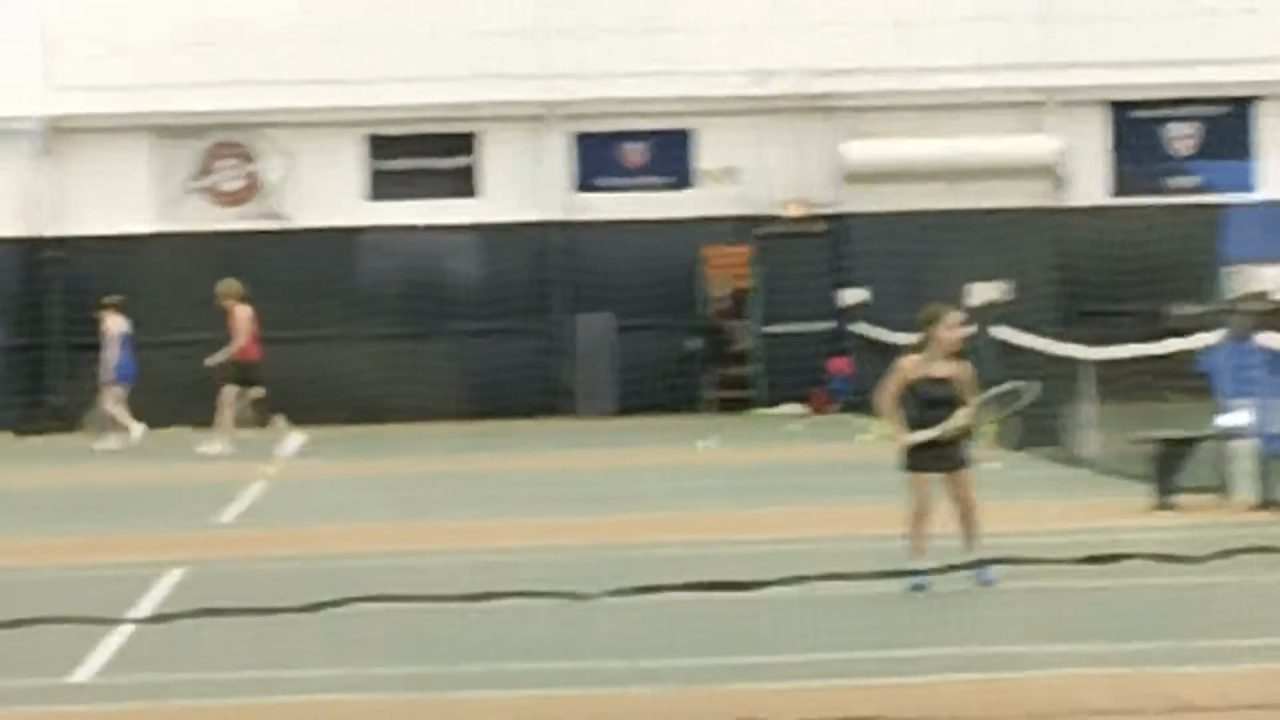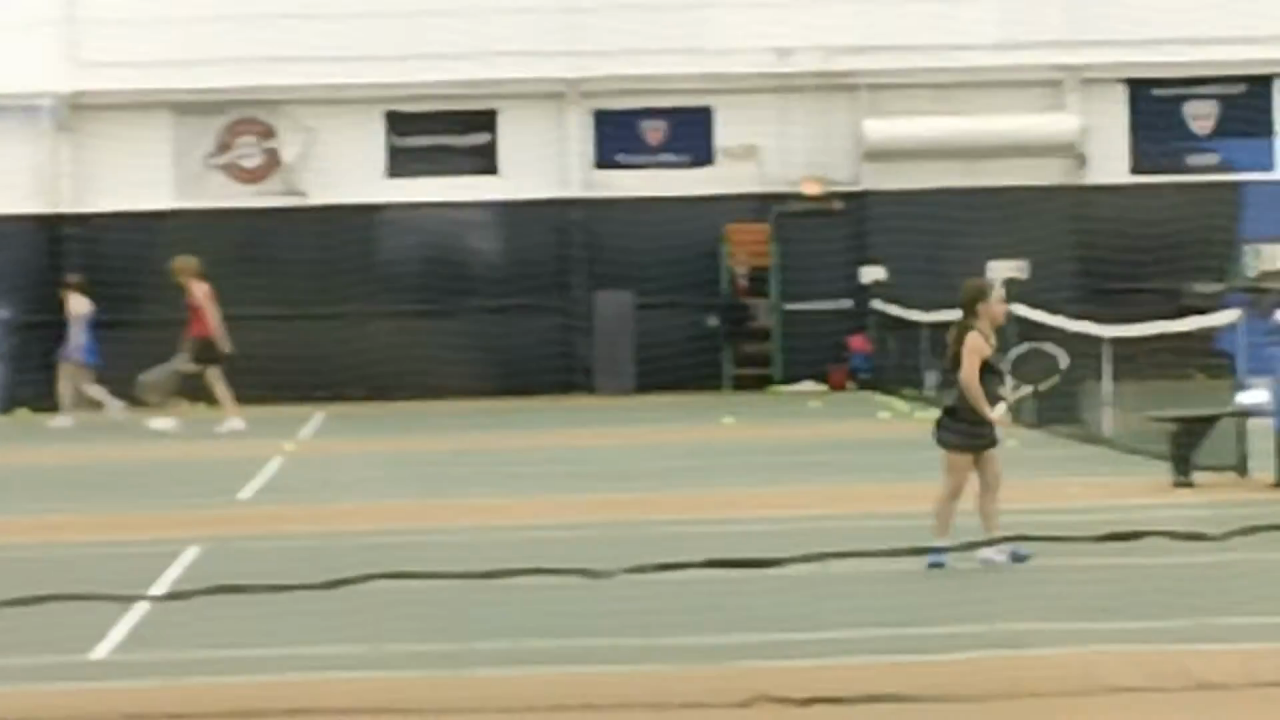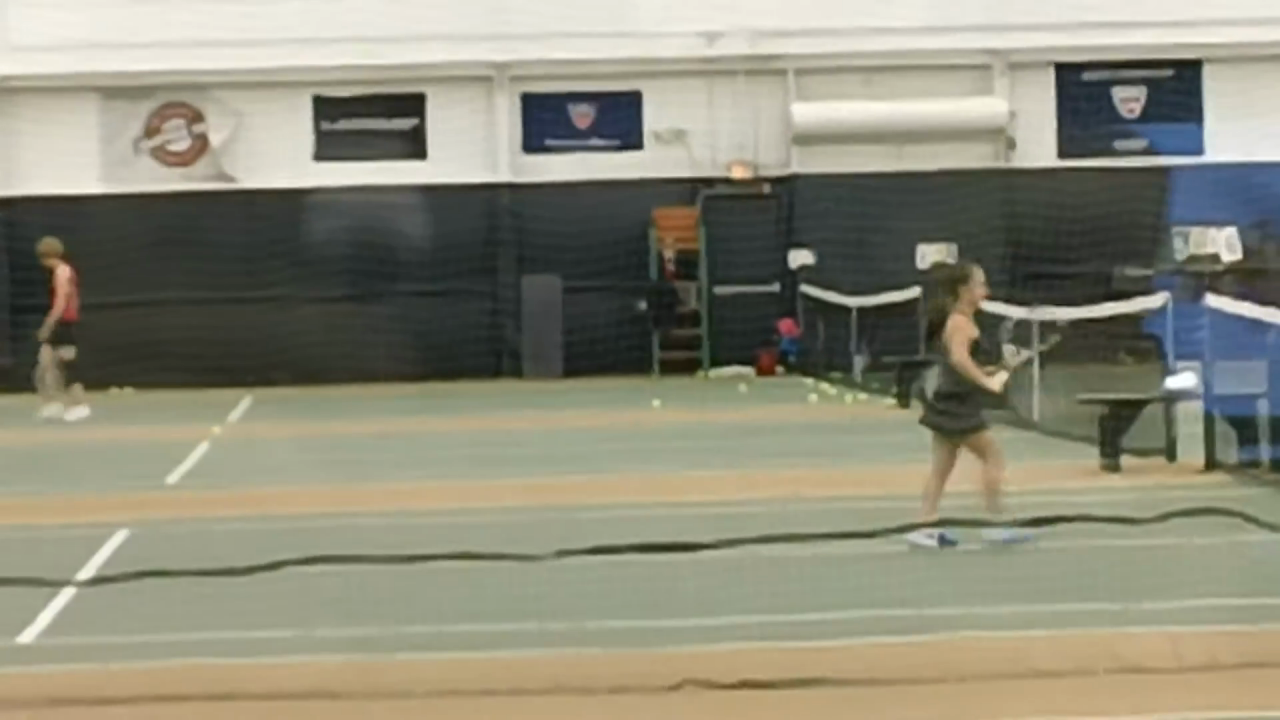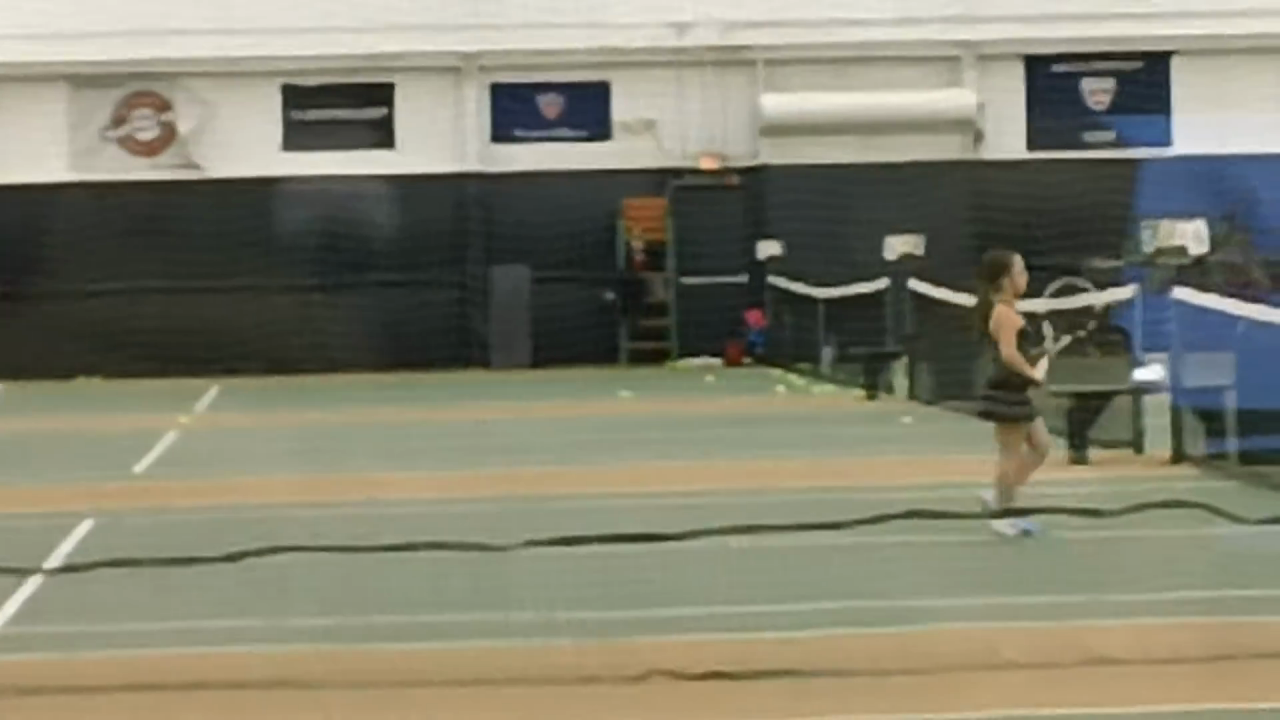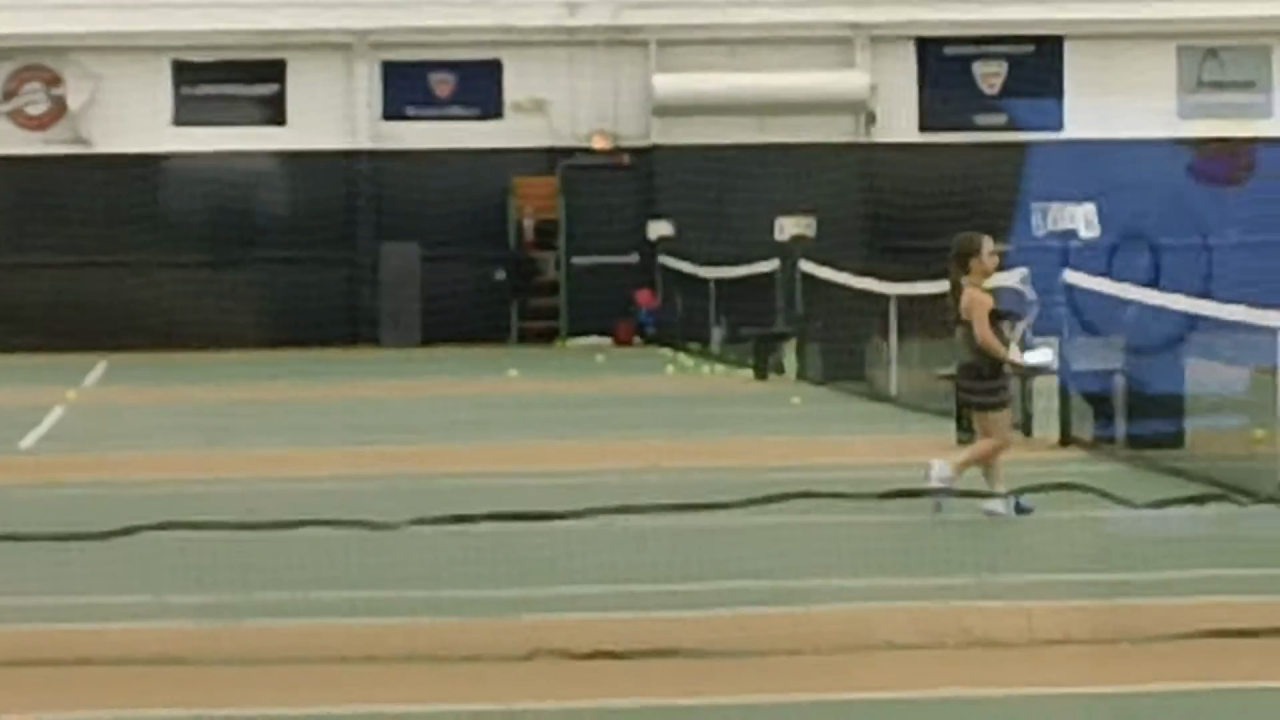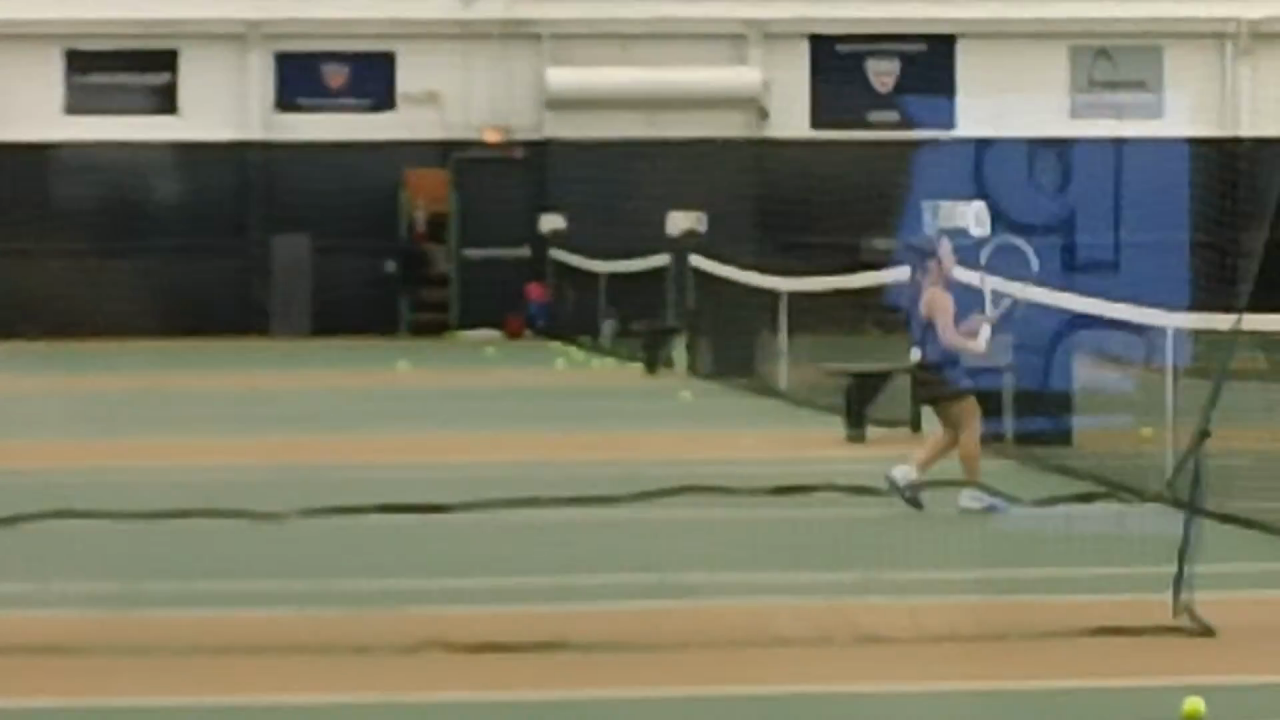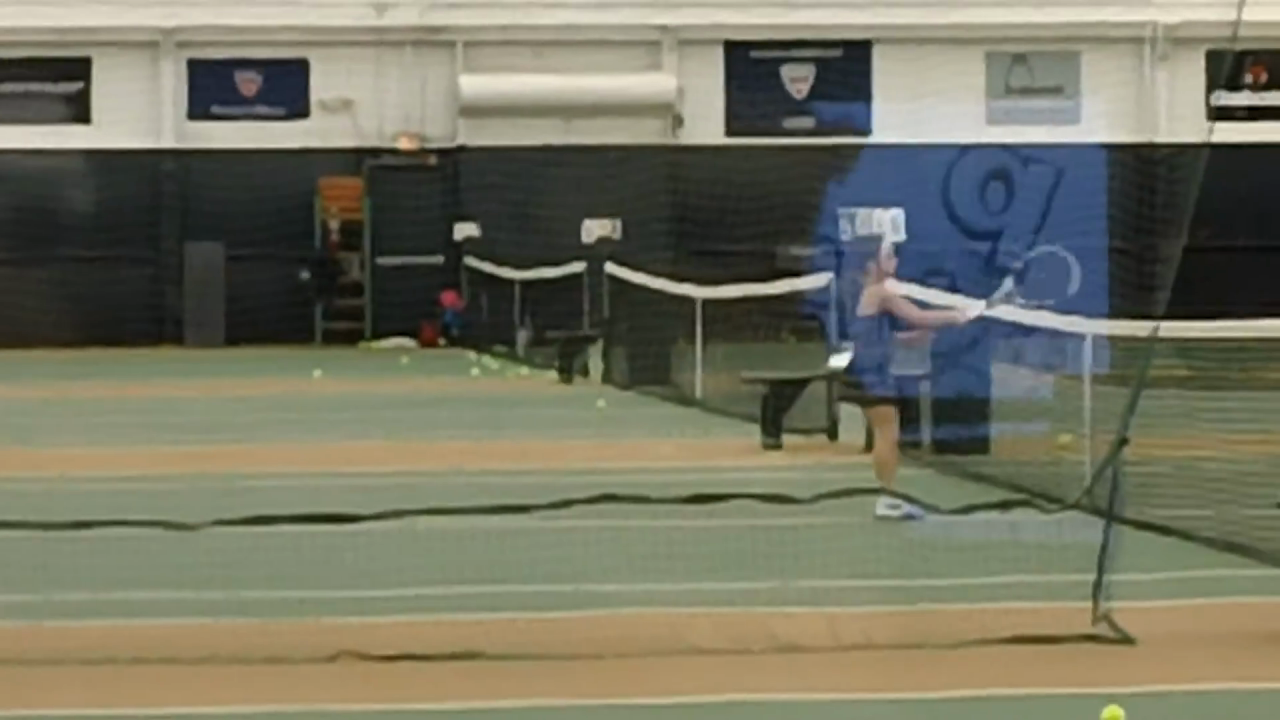
dt=0.4s
person 1, frame 1
left shoulder: (963, 370)
right shoulder: (911, 365)
left elbow: (972, 404)
right elbow: (885, 399)
right wrist: (900, 432)
left hip: (951, 444)
right hip: (921, 446)
left knee: (967, 502)
right knee: (922, 507)
left ankle: (975, 559)
right ankle: (918, 569)
person 1, frame 2
left shoulder: (987, 340)
right shoulder: (974, 340)
right elbow: (967, 380)
left wrist: (999, 397)
right wrist: (987, 411)
left hip: (981, 425)
right hip: (962, 422)
left knee: (992, 482)
right knee: (954, 486)
left ankle: (993, 546)
right ankle: (939, 546)
person 1, frame 3
left shoulder: (951, 321)
right shoulder: (960, 323)
right elbow: (959, 360)
left wrist: (987, 372)
right wrist: (987, 382)
left hip: (947, 403)
right hip: (957, 405)
left knee: (941, 467)
right knee: (993, 459)
left ankle: (925, 528)
right ankle: (997, 523)
person 1, frame 4
left shoulder: (1002, 311)
right shoulder: (1004, 313)
right elbow: (1008, 354)
left wrist: (1035, 360)
right wrist: (1033, 372)
left hip: (1011, 393)
right hip: (1008, 393)
left knee: (1041, 447)
right knee: (1012, 456)
left ankle: (997, 497)
right ankle: (1006, 516)
person 1, frame 5
left shoulder: (973, 294)
right shoulder: (974, 296)
left elbow: (963, 335)
right elbow: (983, 336)
right wrist: (1008, 355)
left hip: (986, 377)
right hip: (982, 377)
left knee: (996, 437)
right knee: (999, 439)
left ankle: (998, 497)
right ankle: (945, 470)
person 1, frame 6
left shoulder: (928, 294)
right shoulder: (938, 296)
right elbow: (947, 339)
left wrist: (970, 326)
right wrist: (977, 343)
left hip: (937, 372)
right hip: (942, 374)
left knee: (952, 433)
right knee: (971, 429)
left ankle: (907, 474)
right ankle: (972, 492)
person 1, frame 7
left shoulder: (875, 294)
right shoulder: (880, 293)
right elbow: (919, 316)
left wrist: (917, 333)
right wrist: (956, 317)
left hip: (875, 375)
right hip: (869, 376)
left knee: (888, 437)
right knee: (886, 436)
left ankle: (889, 497)
right ankle: (887, 500)
